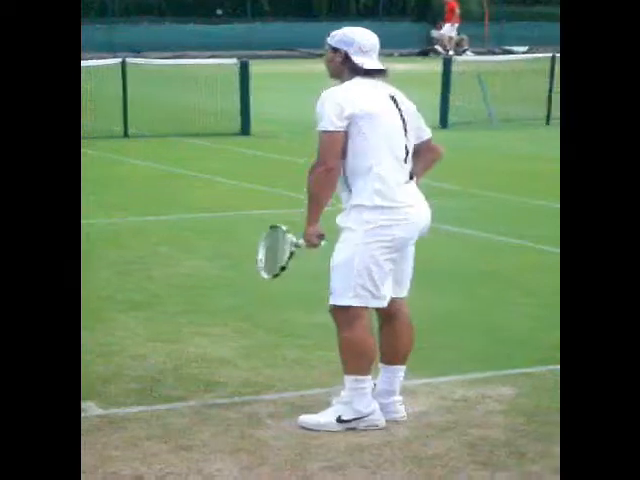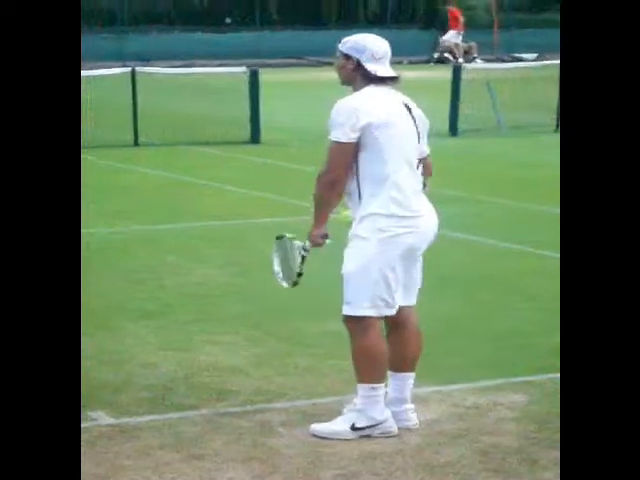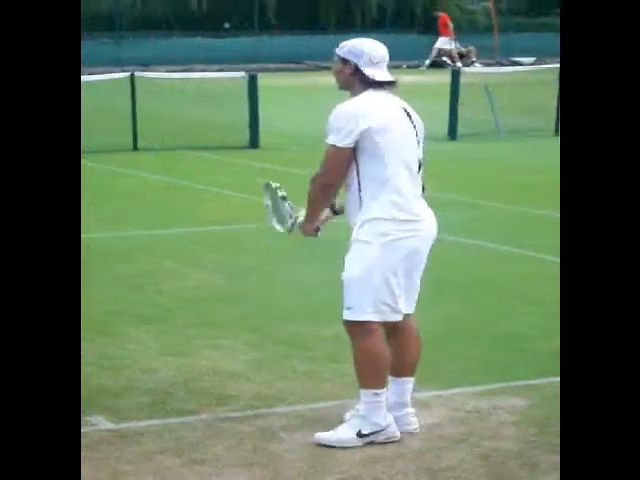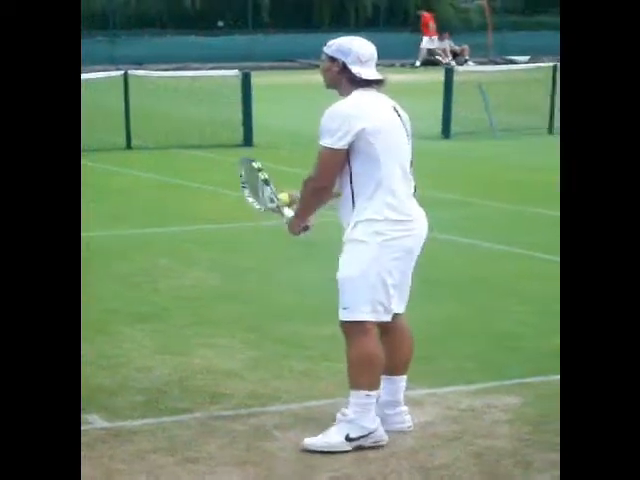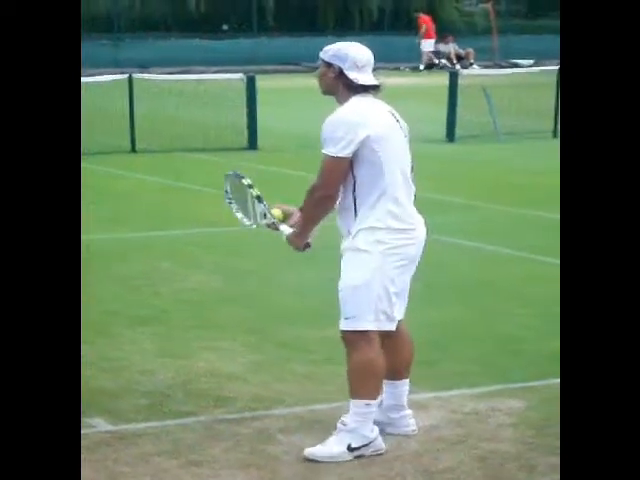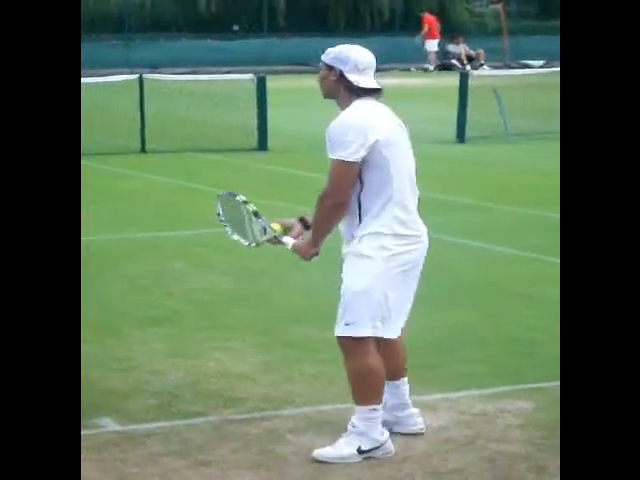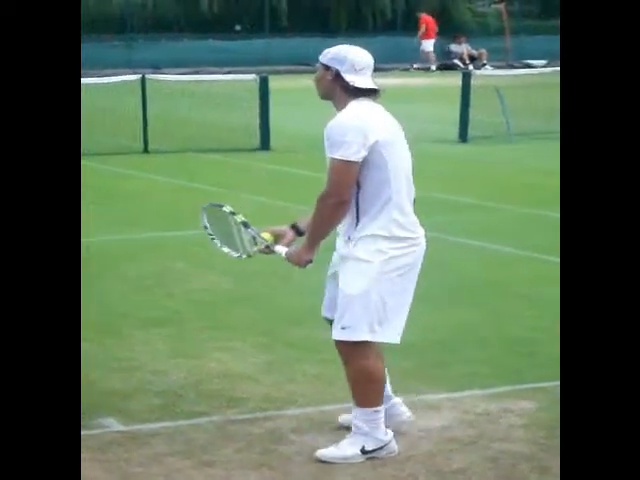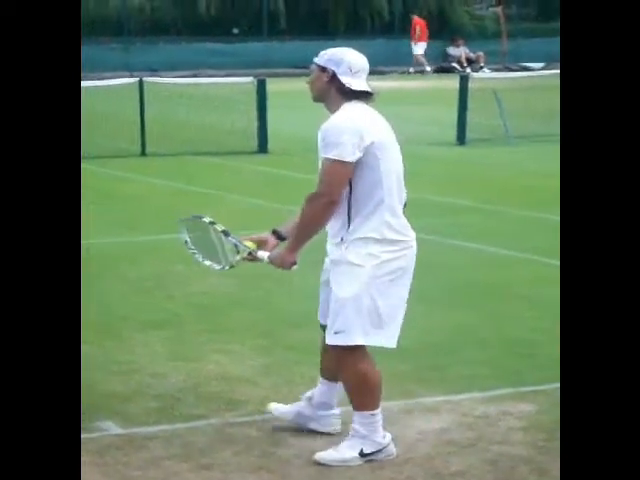
dt=0.2s
person 1, frame 1
left shoulder: (338, 96)
right shoulder: (397, 97)
left elbow: (326, 166)
right elbow: (432, 152)
left wrist: (312, 221)
left hip: (374, 217)
right hip: (410, 211)
left knee: (349, 308)
right knee: (392, 305)
left ankle: (359, 406)
right ankle: (388, 397)
person 1, frame 2
left shoulder: (352, 106)
right shoulder: (408, 106)
left elbow: (334, 176)
left wrist: (319, 223)
left hip: (384, 226)
right hip: (415, 219)
left knee: (362, 317)
right knee: (401, 313)
left ankle: (372, 413)
right ankle: (398, 404)
person 1, frame 3
left shoulder: (351, 111)
right shoulder: (403, 111)
left elbow: (328, 179)
left wrist: (311, 217)
right wrist: (337, 207)
left hip: (384, 231)
right hip: (413, 224)
left knee: (364, 322)
right knee: (399, 318)
left ankle: (375, 419)
right ankle: (399, 409)
person 1, frame 4
left shoulder: (343, 112)
right shoulder: (388, 108)
left elbow: (321, 181)
left wrist: (300, 216)
right wrist: (312, 200)
left hip: (377, 231)
right hip: (402, 223)
left knee: (359, 323)
right knee: (391, 317)
left ankle: (363, 422)
right ankle: (391, 408)
person 1, frame 5
left shoulder: (345, 119)
right shoulder: (381, 112)
left elbow: (324, 190)
left wrist: (301, 230)
right wrist: (304, 213)
left hip: (377, 238)
right hip: (398, 231)
left knee: (360, 333)
right knee: (389, 324)
left ankle: (361, 433)
right ankle: (394, 411)
person 1, frame 6
left shoulder: (350, 123)
right shoulder: (378, 115)
left elbow: (336, 197)
left wrist: (312, 241)
right wrist: (305, 223)
left hip: (381, 244)
right hip: (396, 237)
left knee: (357, 337)
right knee: (383, 330)
left ankle: (369, 435)
right ankle: (399, 411)
person 1, frame 7
left shoulder: (348, 123)
right shoulder: (370, 116)
left elbow: (336, 198)
left wrist: (308, 246)
right wrist: (297, 229)
left hip: (379, 247)
right hip: (375, 241)
left knee: (353, 340)
right knee: (359, 333)
left ankle: (373, 435)
right ankle: (385, 405)
person 1, frame 8
left shoulder: (343, 124)
right shoulder: (356, 120)
left elbow: (325, 199)
right elbow: (328, 199)
left wrist: (291, 248)
right wrist: (279, 235)
left hip: (371, 251)
right hip: (357, 246)
left knee: (349, 344)
right knee: (335, 333)
left ankle: (371, 438)
right ankle: (320, 408)
